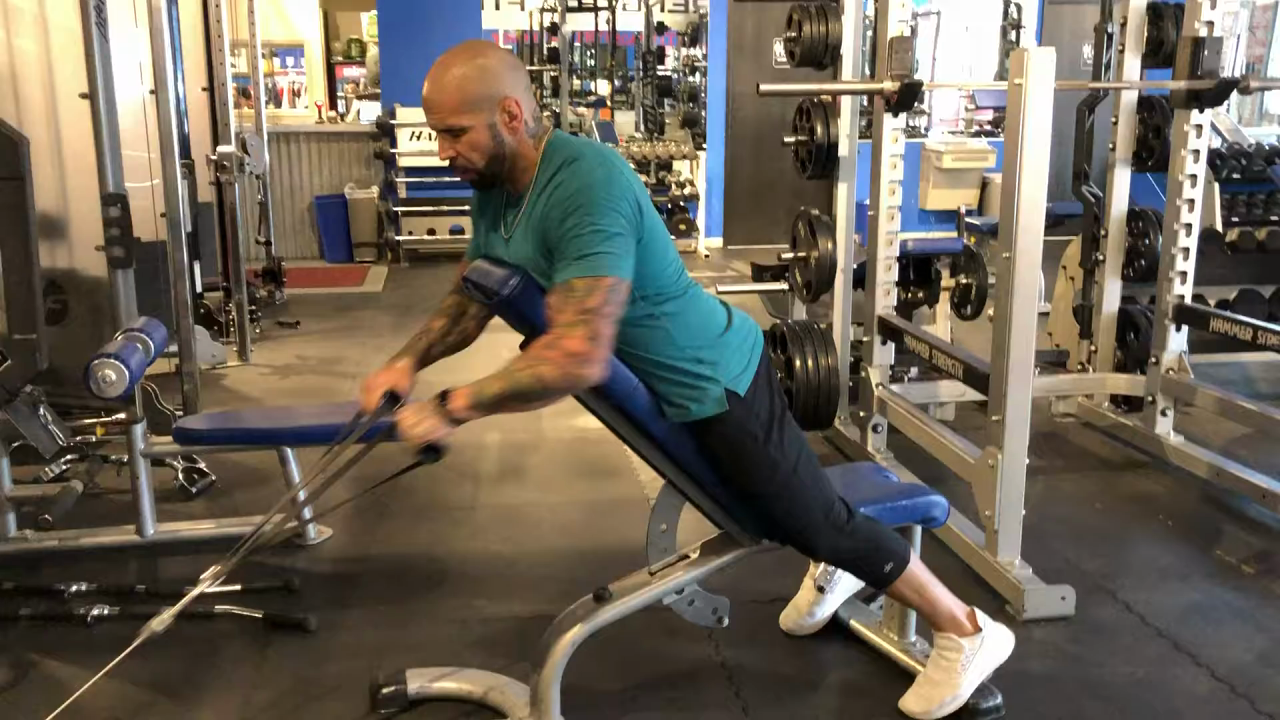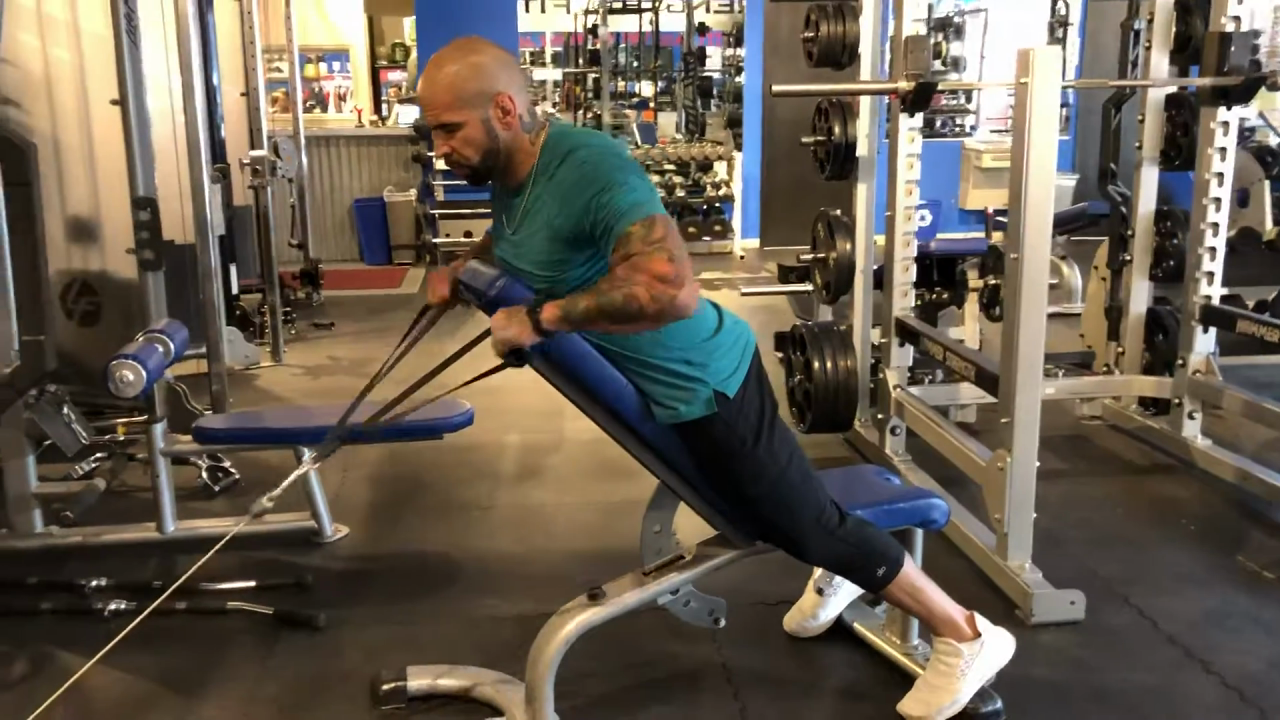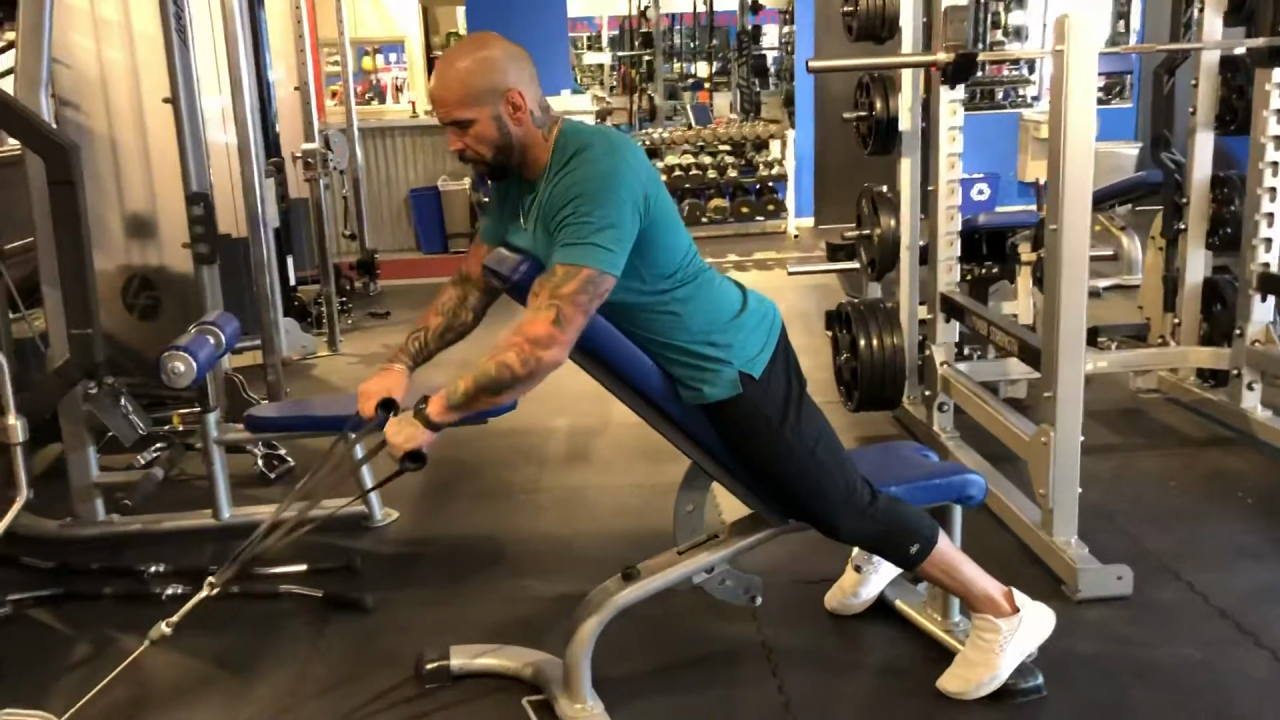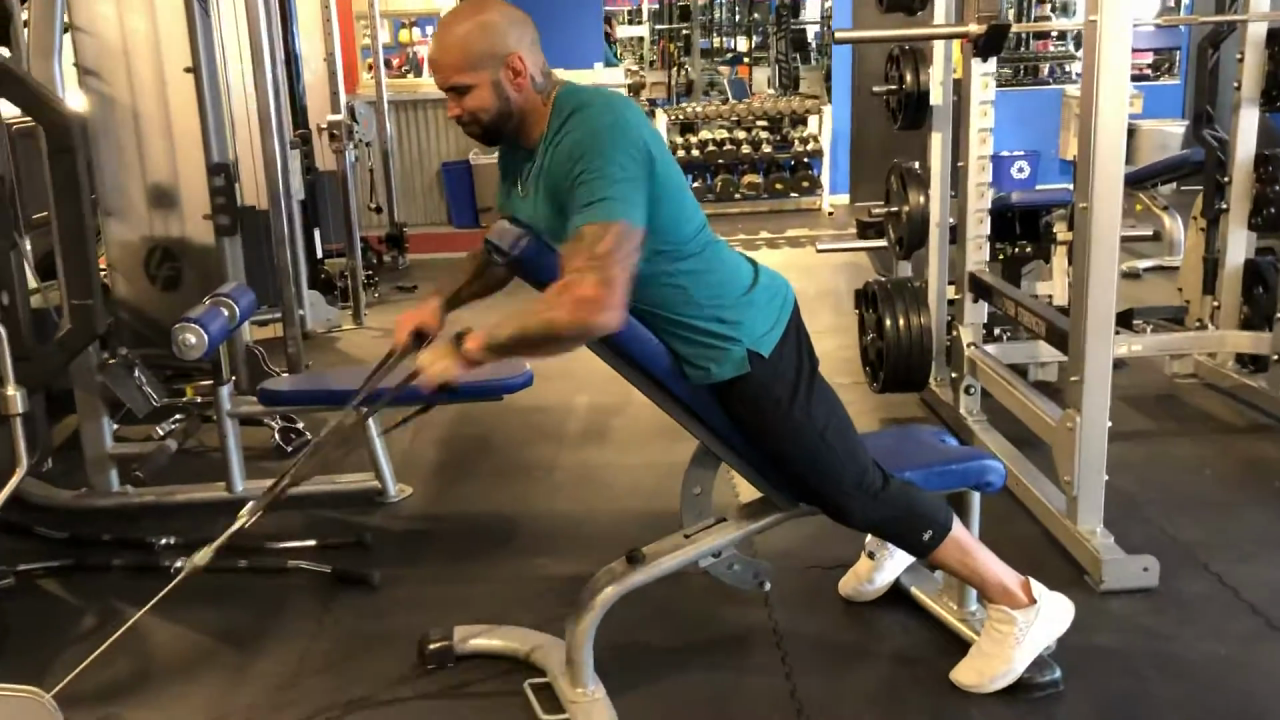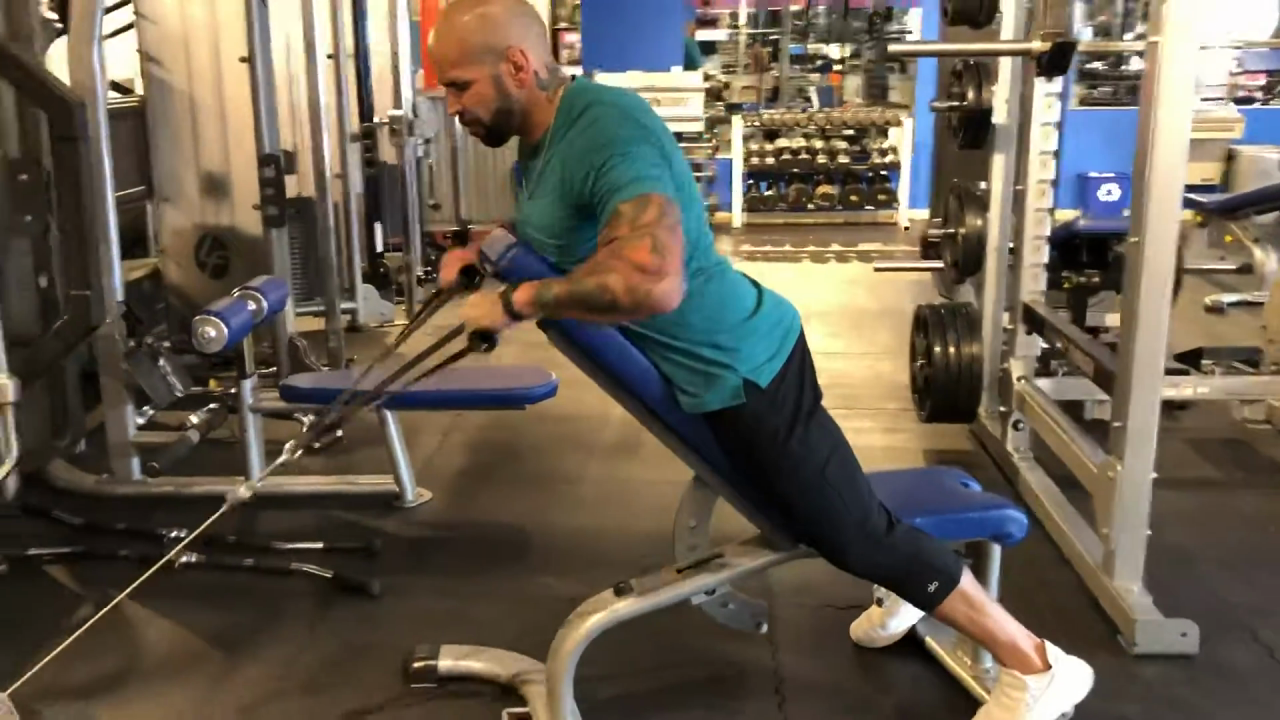
dt=0.7s
person 1, frame 1
left shoulder: (587, 186)
right shoulder: (496, 189)
left elbow: (580, 359)
right elbow: (477, 293)
left wrist: (451, 407)
right wrist: (412, 361)
left hip: (711, 381)
right hip: (660, 384)
left knee: (818, 518)
left ankle: (967, 631)
right ankle: (832, 571)
person 1, frame 2
left shoulder: (589, 168)
right shoulder: (510, 173)
left elbow: (672, 291)
right elbow: (511, 244)
left wrist: (539, 319)
right wrist: (463, 271)
left hip: (700, 383)
right hip: (657, 383)
left knee: (806, 521)
left ankle: (967, 636)
right ankle: (839, 574)
person 1, frame 3
left shoulder: (598, 174)
right shoulder: (514, 176)
left elbow: (545, 341)
right elbow: (472, 285)
left wrist: (433, 417)
right wrist: (401, 363)
left hip: (731, 363)
right hip: (689, 363)
left knee: (839, 501)
right knee: (805, 488)
left ankle: (1006, 613)
right ankle: (875, 555)
person 1, frame 4
left shoulder: (597, 133)
right shoulder: (521, 143)
left elbow: (593, 305)
left wrist: (465, 351)
right wrist: (440, 303)
left hip: (738, 340)
right hip: (701, 339)
left knee: (848, 484)
left ankle: (1022, 604)
right ankle: (889, 540)
person 1, frame 5
left shoulder: (607, 129)
right shoulder: (544, 136)
left elbow: (653, 284)
right elbow: (551, 239)
left wrist: (512, 302)
right wrist: (487, 258)
left hip: (737, 369)
right hip: (715, 362)
left knee: (852, 532)
right ankle: (904, 588)
